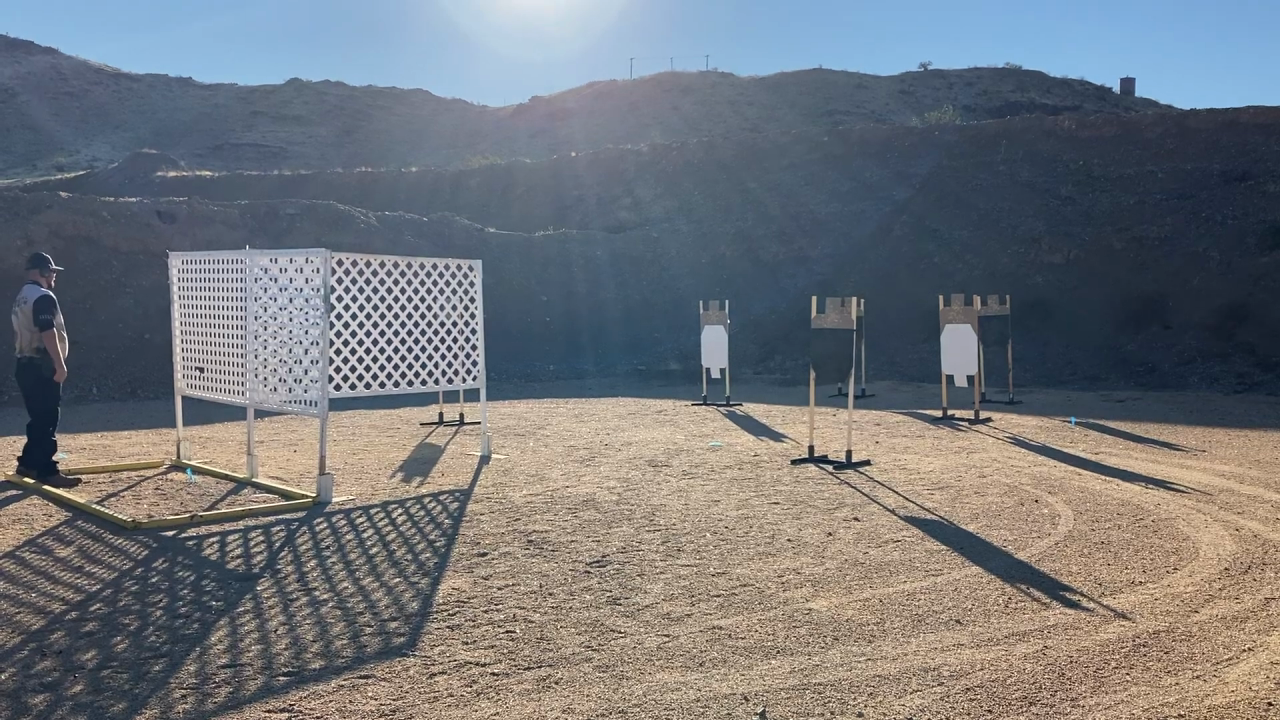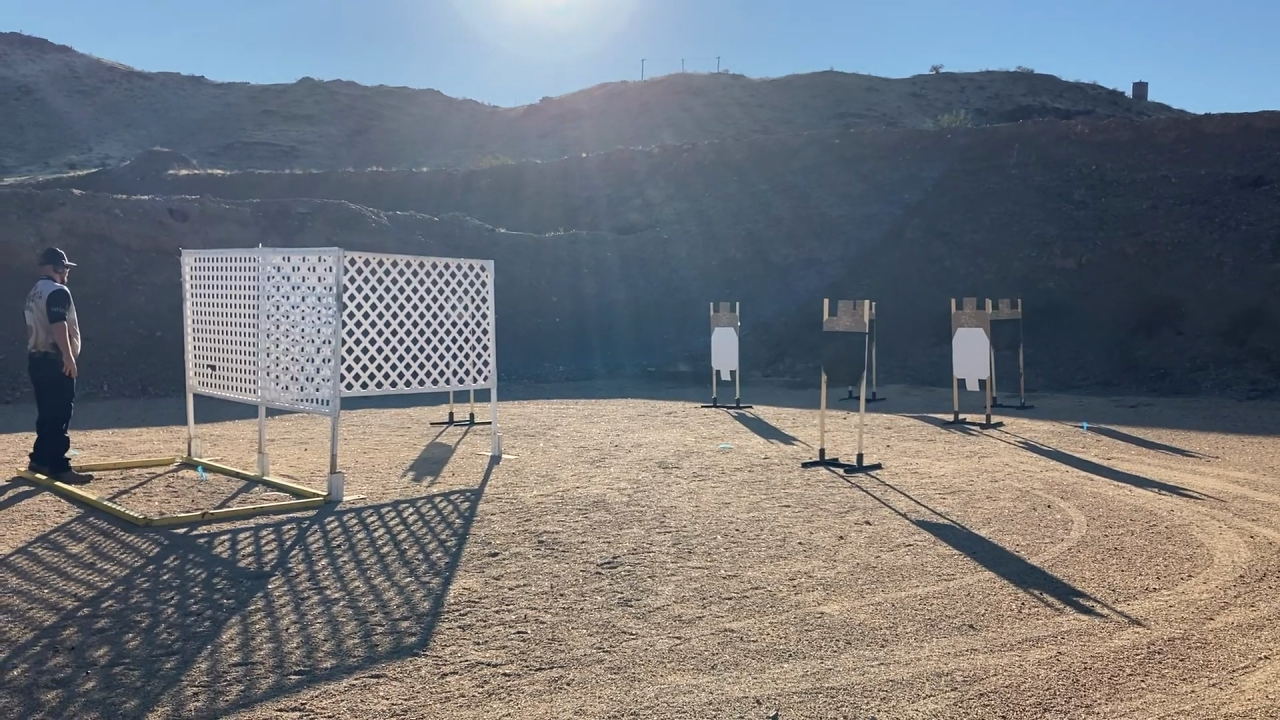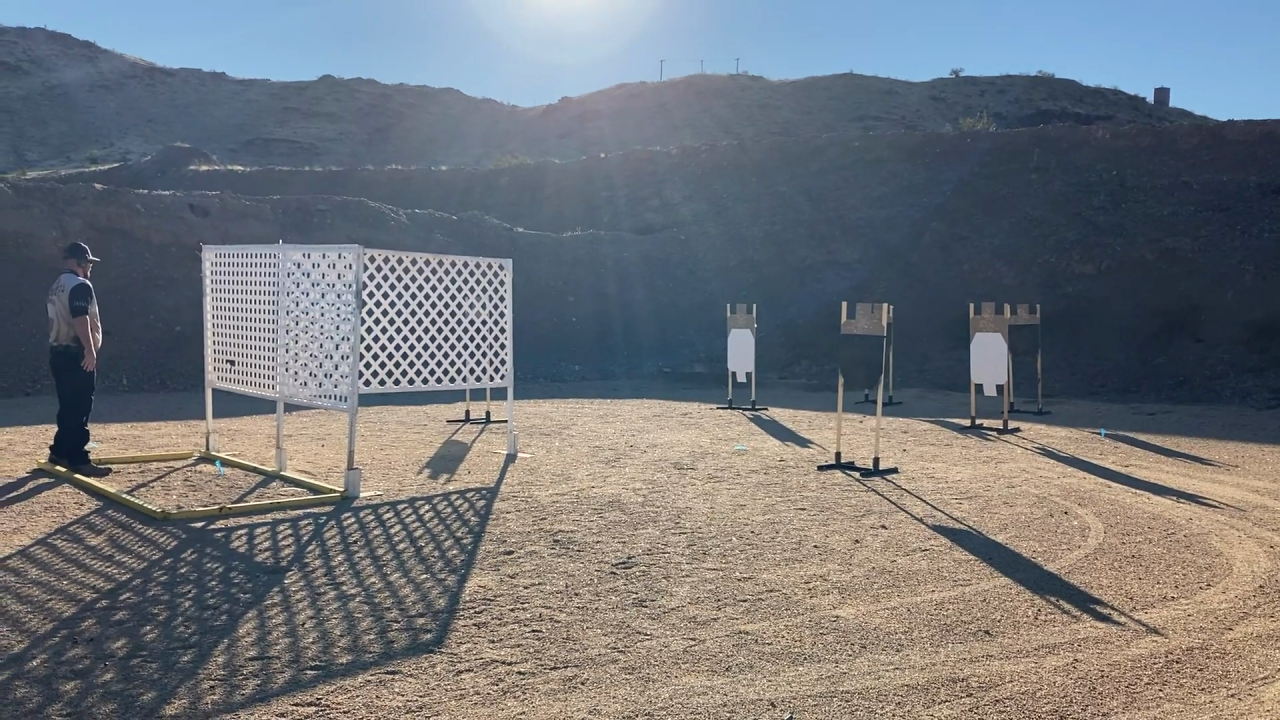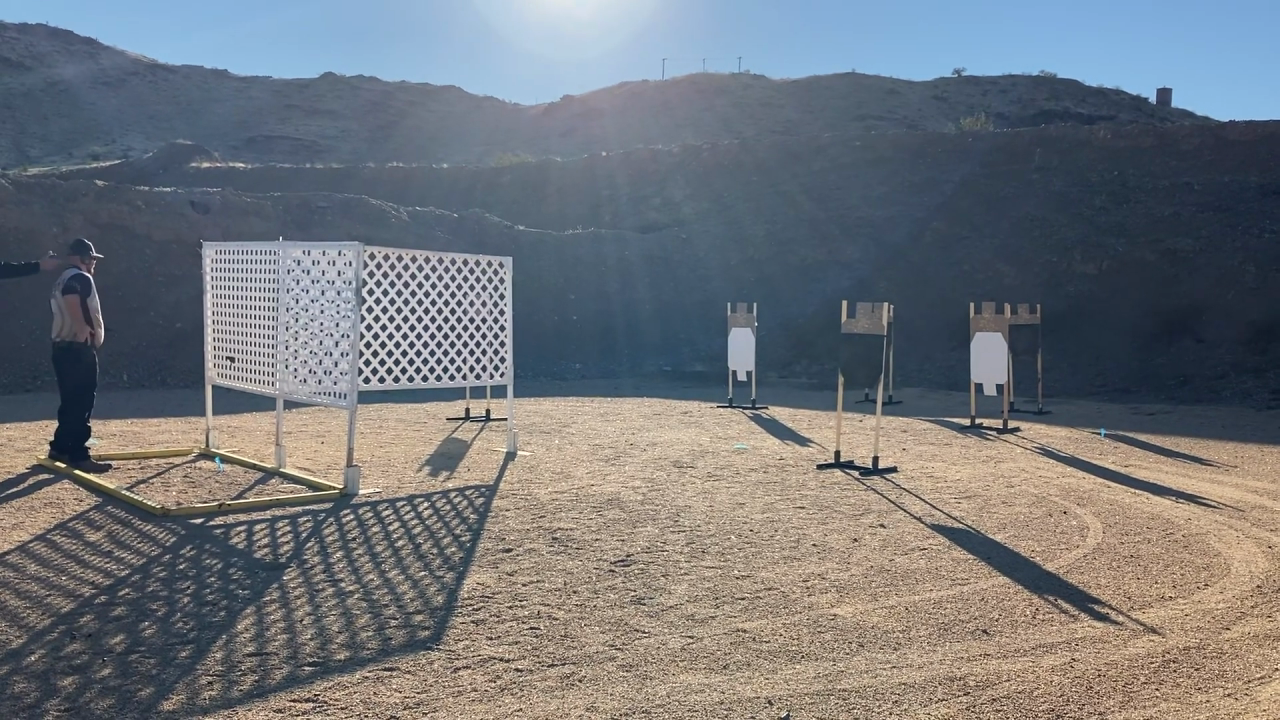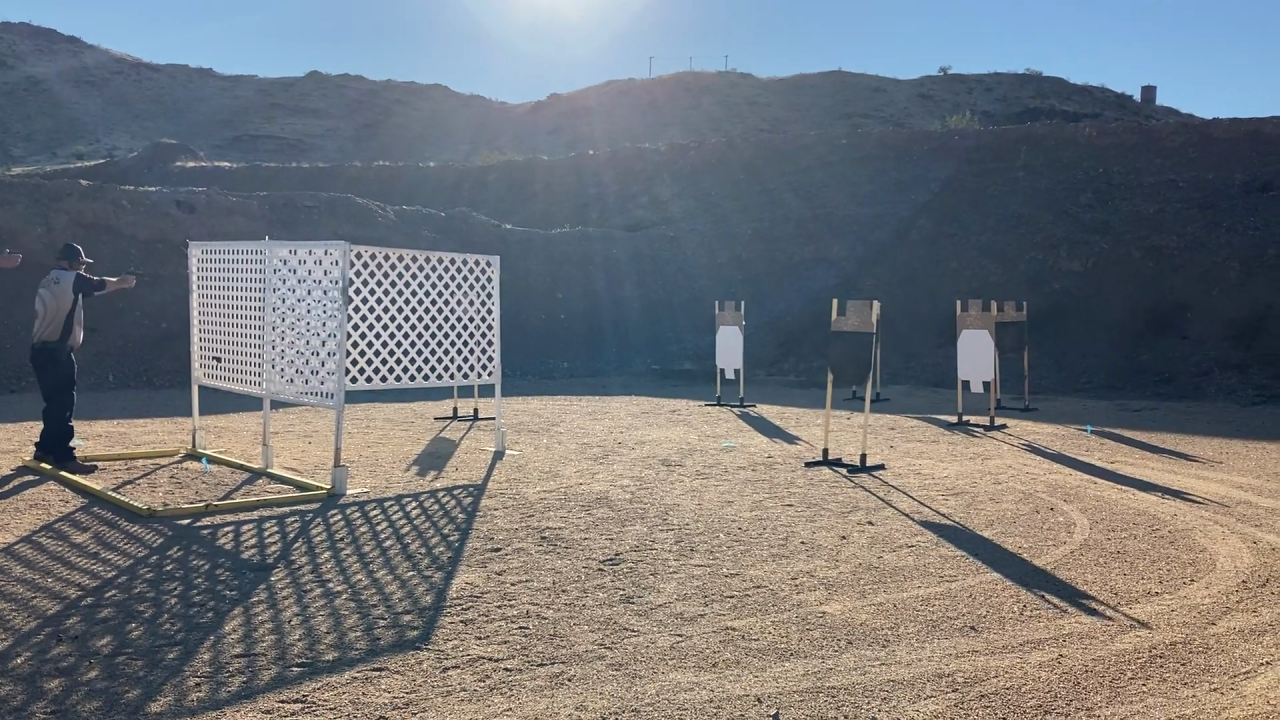
dt=1s
person 1, frame 1
left shoulder: (21, 298)
right shoulder: (43, 297)
right elbow: (48, 333)
right wrist: (60, 364)
left hip: (26, 365)
right hip: (42, 366)
left knee: (38, 418)
right knee: (47, 419)
left ankle: (28, 463)
right ankle: (46, 471)
person 1, frame 2
left shoulder: (34, 293)
right shoulder: (57, 291)
right elbow: (59, 325)
right wrist: (68, 356)
left hip: (37, 359)
right hip: (55, 361)
left knee: (47, 414)
right knee: (59, 415)
left ankle: (40, 459)
right ankle: (58, 467)
person 1, frame 3
left shoulder: (56, 286)
right shoulder: (80, 285)
right elbow: (80, 319)
right wrist: (90, 349)
left hip: (59, 352)
right hip: (76, 354)
left knee: (68, 406)
right knee: (79, 408)
left ankle: (60, 452)
right ankle: (77, 460)
person 1, frame 4
left shoulder: (62, 280)
right shoulder: (81, 278)
right elbow: (70, 296)
right wrist: (82, 327)
left hip: (62, 348)
right hip: (79, 350)
left knee: (70, 403)
right knee: (81, 404)
left ankle: (60, 448)
right ankle: (78, 456)
person 1, frame 5
left shoulder: (49, 281)
right shoulder: (72, 279)
left elbow: (92, 287)
right elbow: (99, 285)
left wrist: (118, 283)
right wrist: (122, 282)
left hip: (41, 350)
right hip: (57, 352)
left knee: (55, 403)
right knee: (62, 404)
left ankle: (45, 448)
right ankle: (63, 457)
